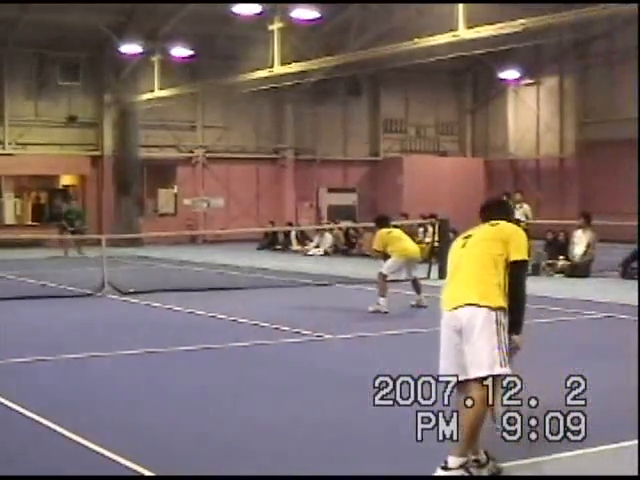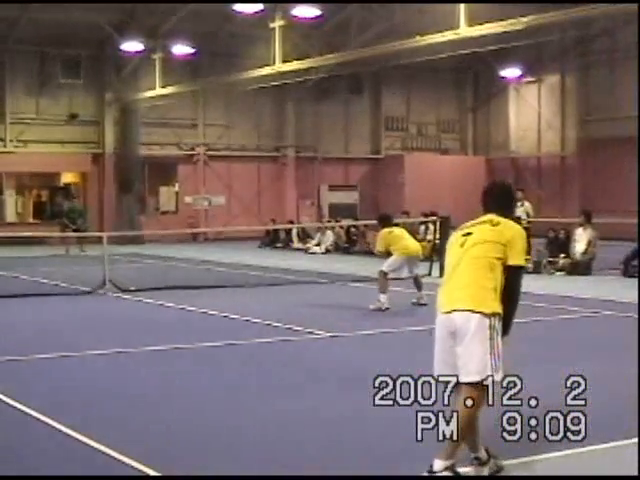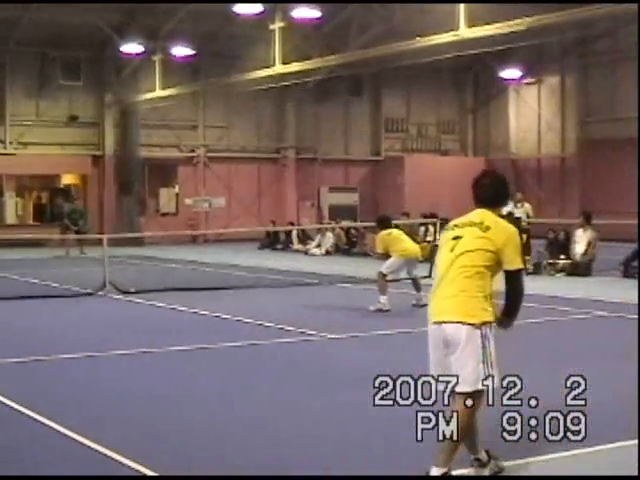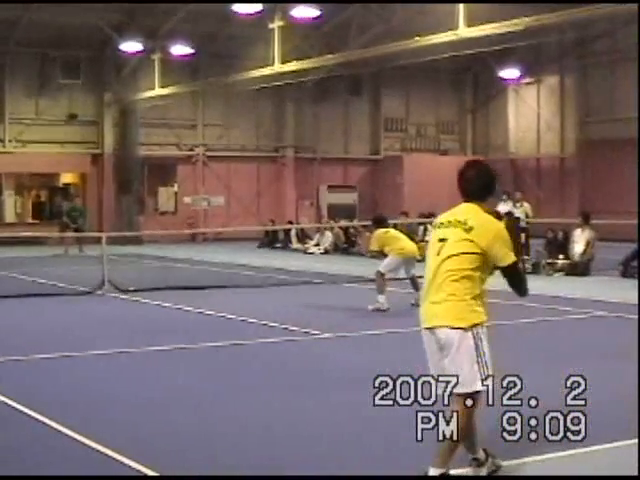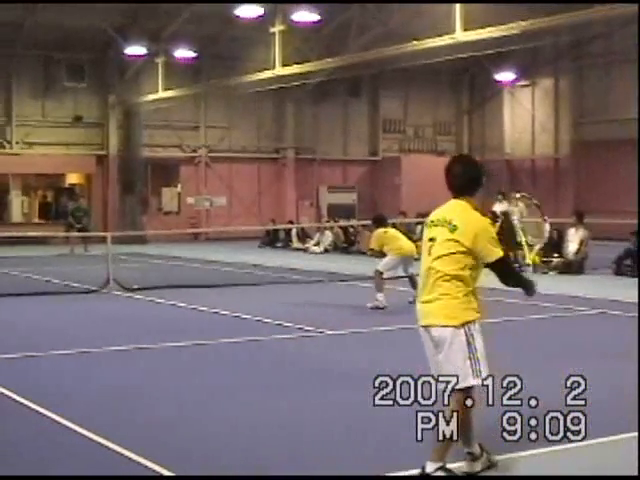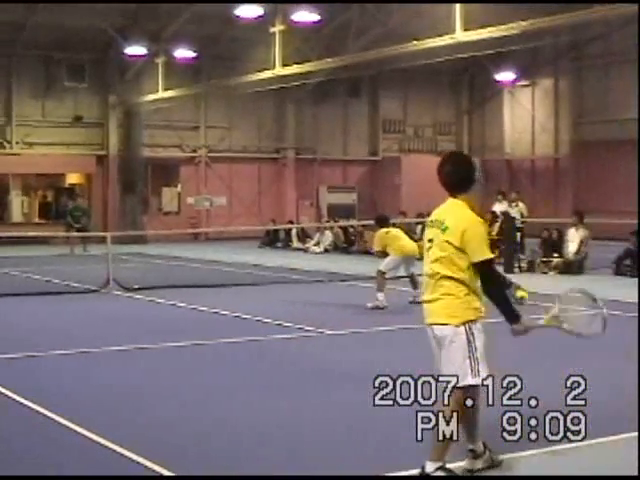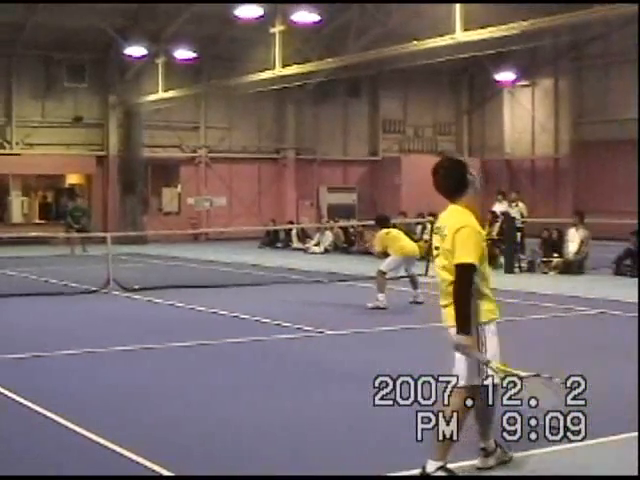
dt=0.2s
person 1, frame 1
left shoulder: (463, 238)
right shoulder: (512, 232)
right elbow: (516, 282)
right wrist: (514, 330)
left hip: (451, 309)
right hip: (482, 308)
left knee: (466, 389)
right knee: (482, 387)
left ankle: (477, 459)
right ankle: (453, 465)
person 1, frame 2
left shoulder: (461, 231)
right shoulder: (513, 231)
right elbow: (511, 287)
right wrist: (503, 330)
left hip: (446, 310)
right hip: (477, 311)
left knee: (465, 389)
right knee: (473, 390)
left ankle: (480, 457)
right ankle: (441, 466)
person 1, frame 3
left shoulder: (452, 226)
right shoulder: (505, 231)
right elbow: (514, 287)
right wrist: (507, 318)
left hip: (438, 315)
right hip: (469, 319)
left knee: (463, 395)
right knee: (468, 397)
left ankle: (480, 459)
right ankle: (438, 470)
person 1, frame 4
left shoulder: (442, 221)
right shoulder: (491, 226)
right elbow: (514, 276)
right wrist: (521, 290)
left hip: (430, 317)
right hip: (461, 320)
left knee: (462, 396)
right knee: (466, 399)
left ankle: (478, 459)
right ankle: (437, 470)
person 1, frame 5
left shoulder: (435, 217)
right shoulder: (477, 223)
right elbow: (505, 273)
right wrist: (527, 285)
left hip: (428, 313)
right hip: (455, 317)
left knee: (460, 391)
right knee: (461, 394)
left ankle: (473, 453)
right ankle: (434, 467)
person 1, frame 6
left shoulder: (438, 216)
right shoulder: (470, 222)
right elbow: (487, 279)
left wrist: (507, 283)
right wrist: (513, 318)
left hip: (437, 313)
right hip: (459, 316)
left knee: (468, 387)
right knee: (460, 392)
left ankle: (477, 451)
right ankle: (433, 466)
person 1, frame 7
left shoulder: (448, 218)
right shoulder: (466, 225)
right elbow: (464, 281)
right wrist: (465, 331)
left hip: (467, 317)
right hip: (473, 319)
left knee: (484, 384)
right knee: (466, 391)
left ankle: (488, 449)
right ankle: (435, 465)
